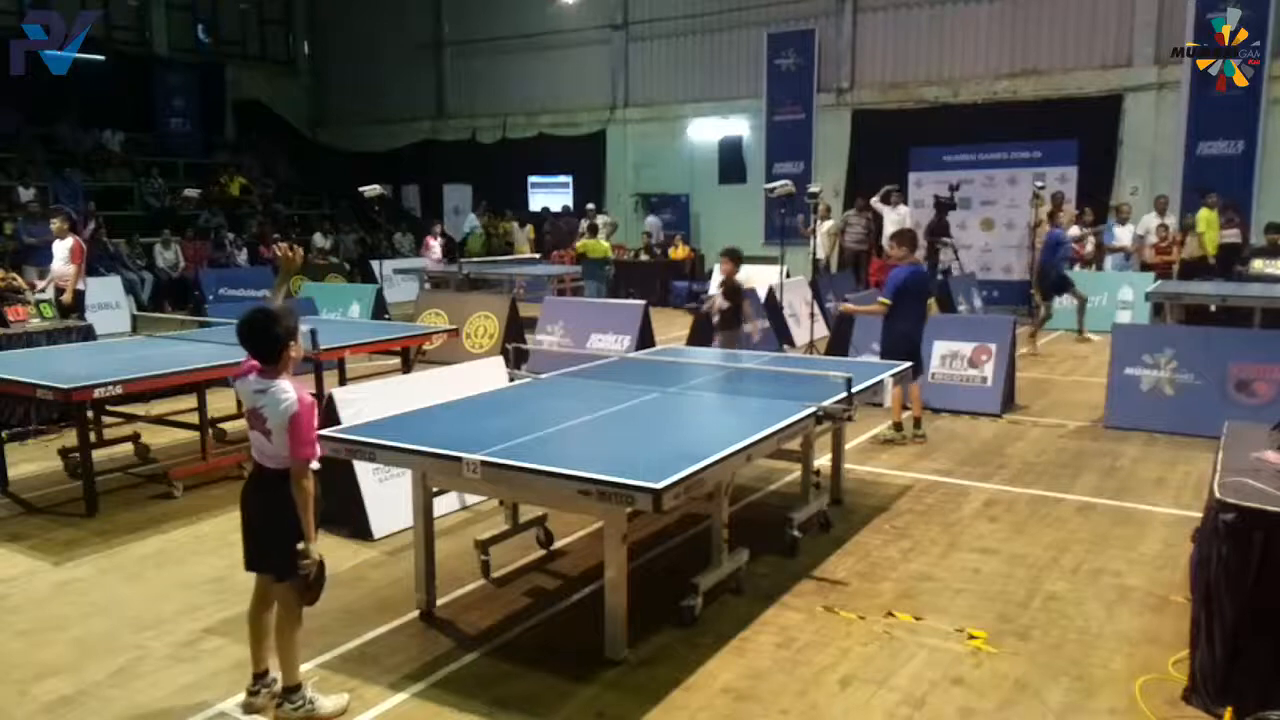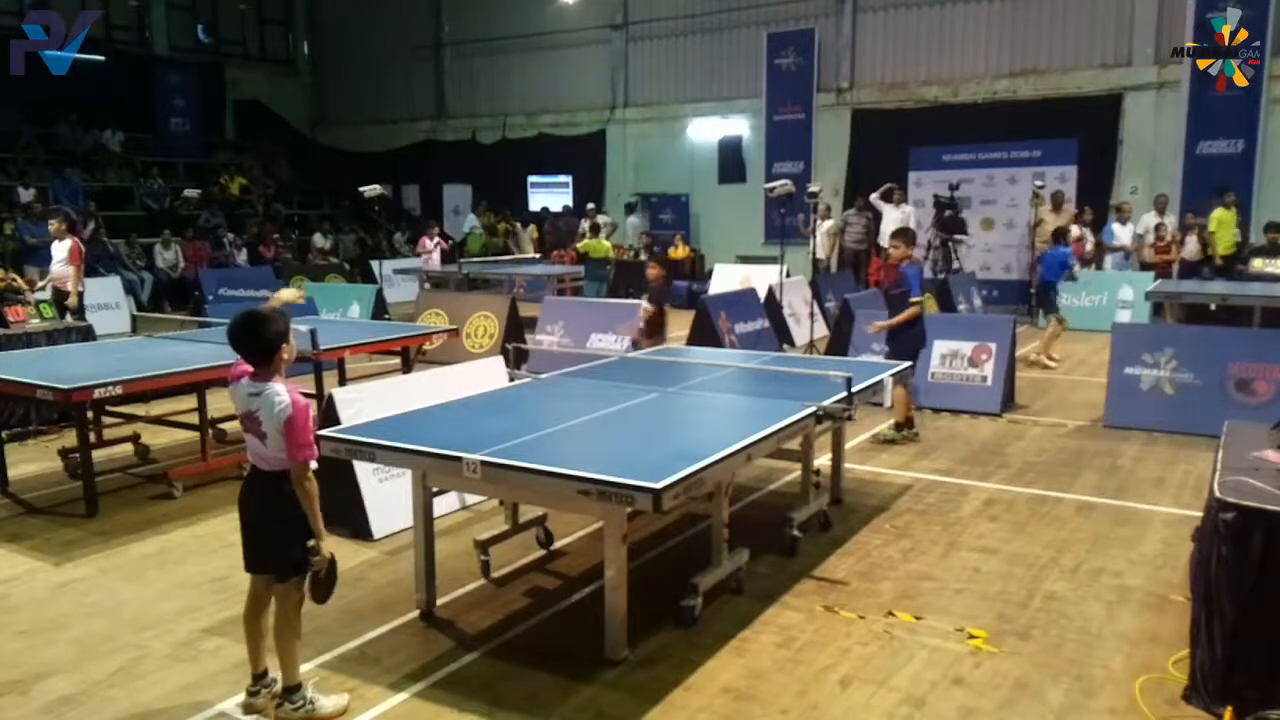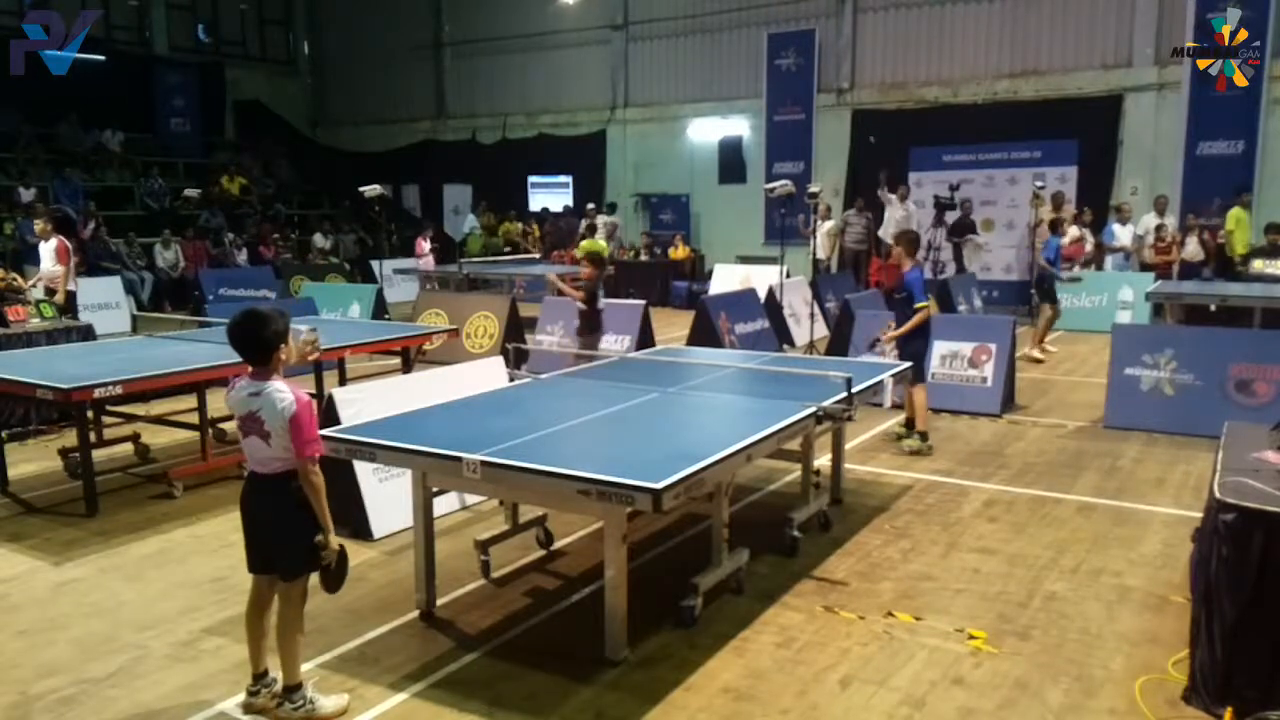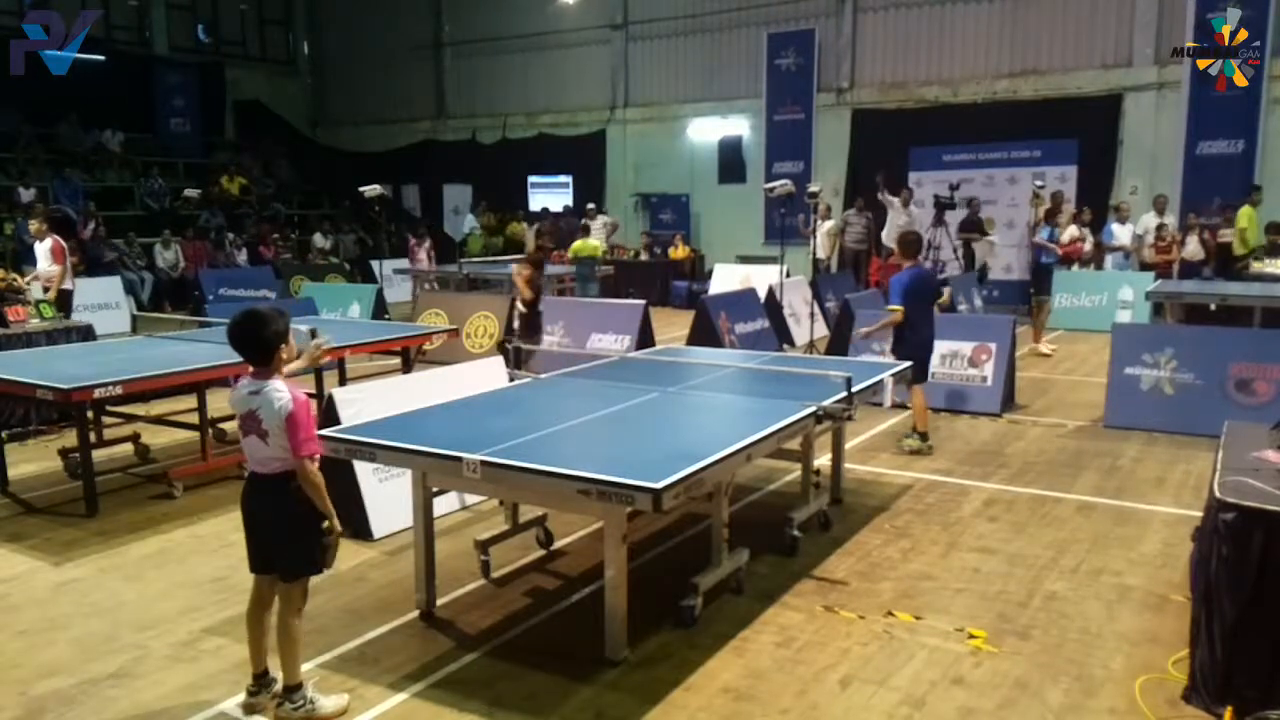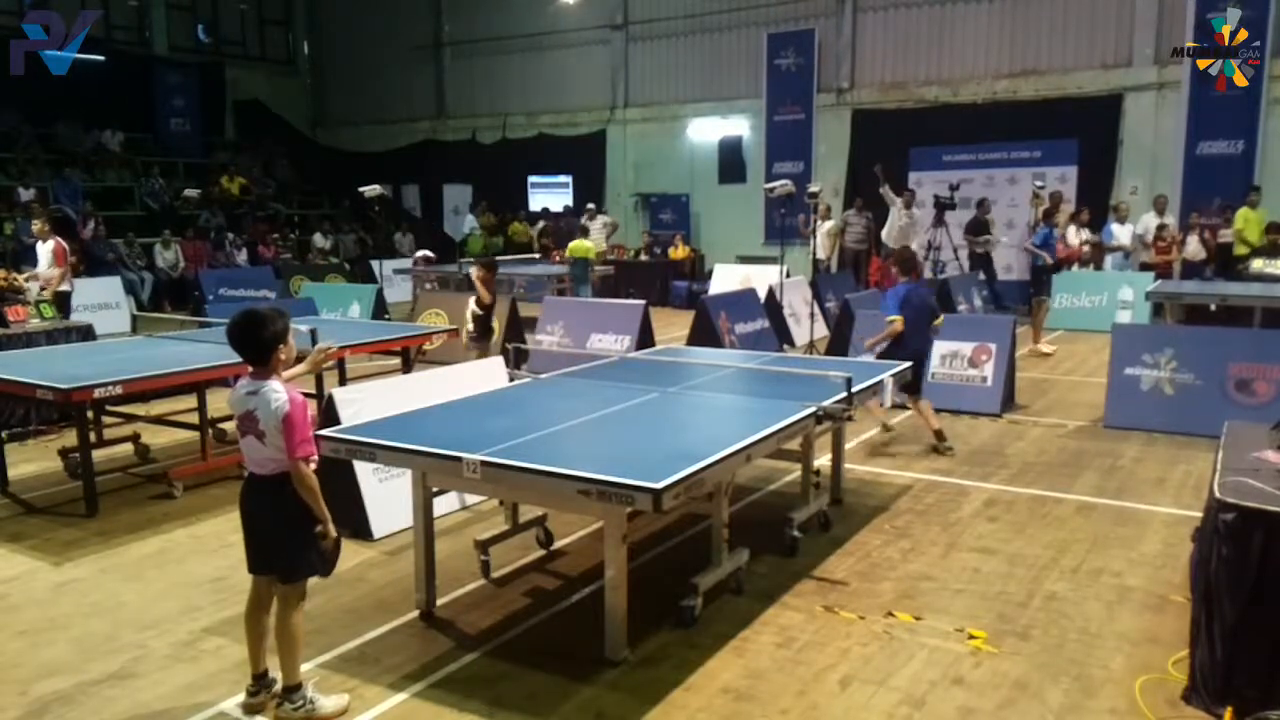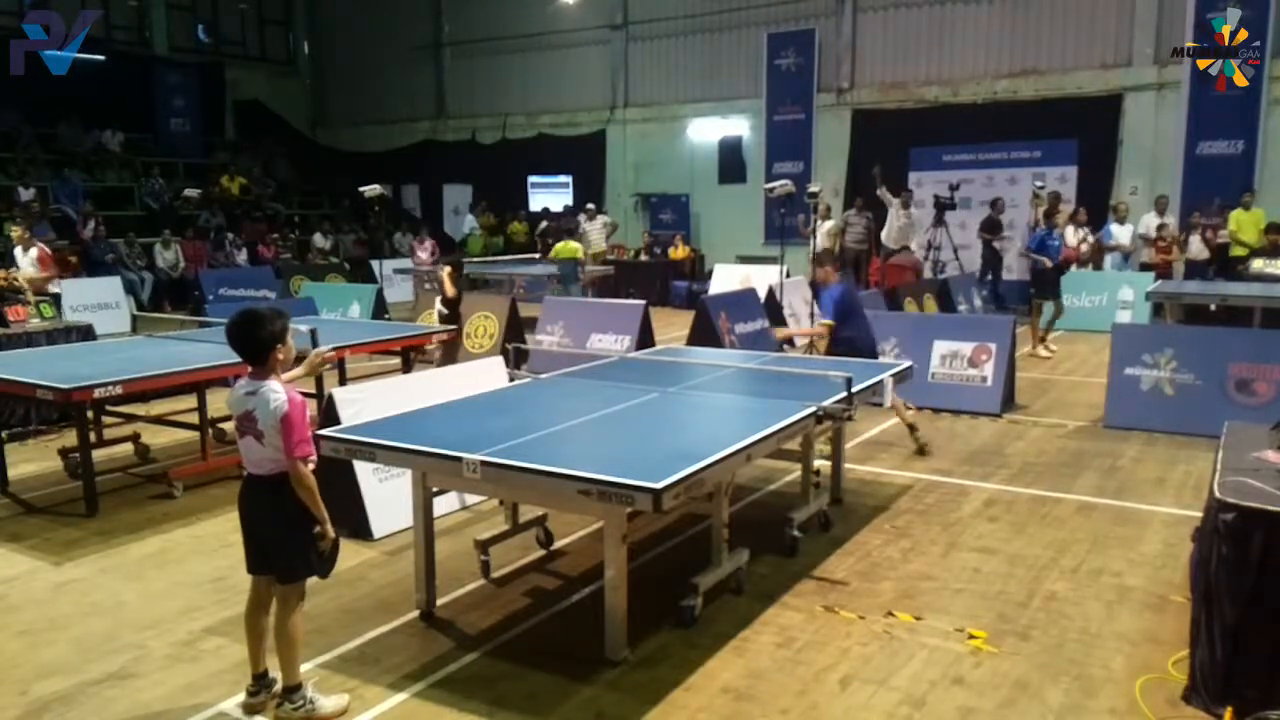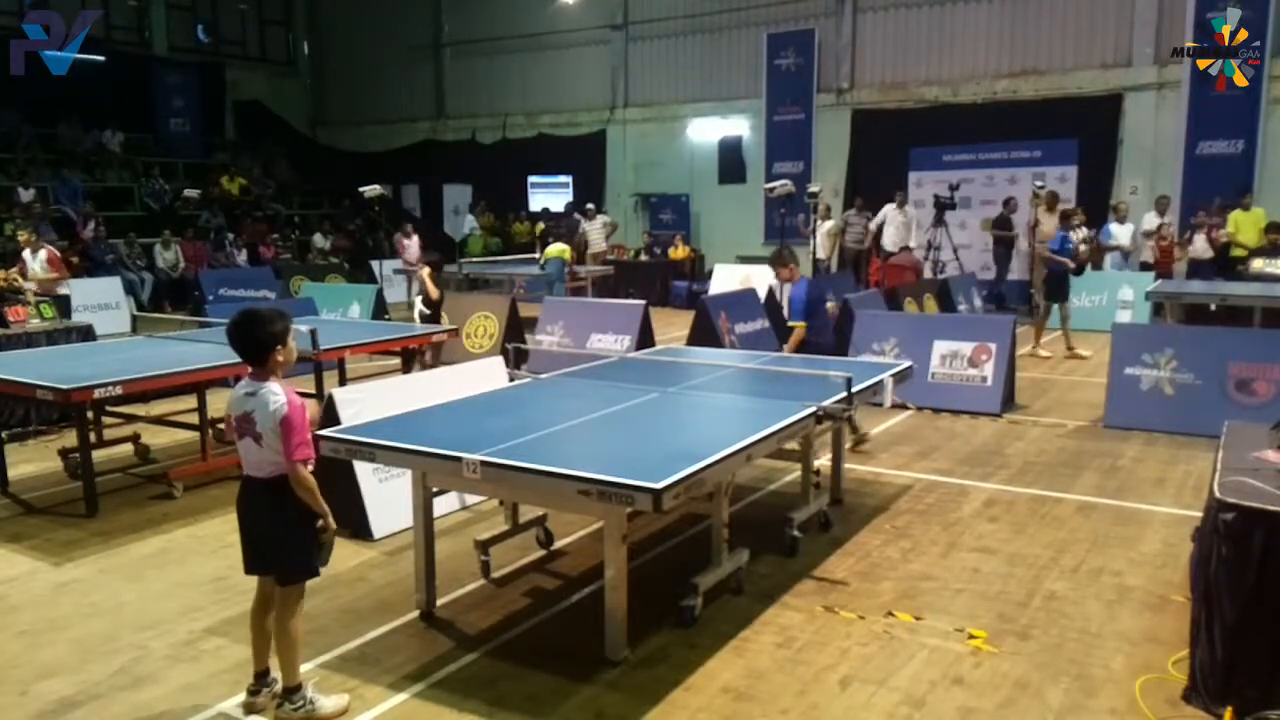
dt=0.4s
person 1, frame 1
left shoulder: (246, 379)
right shoulder: (297, 402)
left elbow: (264, 331)
right elbow: (301, 477)
left wrist: (283, 275)
right wrist: (310, 537)
left hip: (257, 488)
right hip: (284, 493)
left knee: (265, 590)
right knee: (289, 598)
person 1, frame 2
left shoulder: (239, 382)
right shoulder: (292, 404)
left elbow: (247, 344)
right elbow: (302, 476)
left wrist: (273, 304)
right wrist: (320, 534)
left hip: (254, 490)
right hip: (284, 497)
left knee: (260, 591)
right knee: (288, 599)
left ankle: (259, 685)
person 1, frame 3
left shoulder: (236, 392)
right shoulder: (296, 402)
right elbow: (308, 472)
left wrist: (289, 362)
right wrist: (328, 528)
left hip: (255, 492)
right hip: (288, 498)
left knee: (262, 591)
right knee: (292, 599)
left ankle: (260, 684)
person 1, frame 4
left shoulder: (241, 390)
right shoulder: (294, 401)
right elbow: (306, 471)
left wrist: (302, 363)
right wrist: (330, 515)
left hip: (255, 491)
right hip: (288, 499)
left knee: (262, 591)
right knee: (292, 600)
left ankle: (259, 684)
person 1, frame 5
left shoulder: (240, 390)
right shoulder: (291, 403)
right elbow: (300, 472)
left wrist: (307, 367)
right wrist: (326, 519)
left hip: (254, 493)
right hip: (285, 499)
left knee: (261, 592)
right knee: (290, 600)
left ankle: (259, 684)
person 1, frame 6
left shoulder: (239, 391)
right shoulder: (290, 402)
right elbow: (299, 472)
left wrist: (303, 370)
right wrist: (324, 519)
left hip: (252, 493)
right hip: (284, 499)
left knee: (261, 592)
right knee: (290, 600)
left ankle: (259, 685)
person 1, frame 7
left shoulder: (239, 394)
right shoulder: (289, 404)
right elbow: (298, 474)
right wrist: (325, 514)
left hip: (251, 496)
right hip: (284, 502)
left knee: (266, 593)
right knee: (289, 601)
left ankle: (261, 684)
person 2, frame 1
left shoulder: (897, 274)
right shoulder: (923, 273)
left elbow: (882, 308)
right elbow: (928, 308)
left wrist: (853, 309)
left hip: (895, 337)
right hip: (914, 336)
left knee: (894, 380)
right knee: (914, 380)
left ankle: (897, 429)
right ankle: (917, 428)
person 2, frame 2
left shoulder: (910, 273)
right shoulder: (897, 271)
left elbow: (916, 308)
left wrist: (887, 324)
right wrist: (890, 325)
left hip: (907, 336)
right hip: (904, 335)
left knee: (897, 380)
right knee: (903, 379)
left ankle: (898, 429)
right ankle: (909, 426)
person 2, frame 3
left shoulder: (913, 277)
right shoulder: (907, 274)
left elbow: (924, 312)
left wrist: (897, 332)
right wrist: (895, 328)
left hip: (914, 339)
right hip: (909, 338)
left knee: (916, 384)
right knee: (910, 383)
left ankle: (922, 438)
right ankle: (909, 426)
person 2, frame 4
left shoulder: (899, 280)
right shoulder: (929, 275)
left elbow: (897, 316)
right elbow: (941, 302)
left wrist: (871, 330)
left hip: (909, 342)
right hip: (926, 338)
left knee: (915, 386)
right knee: (916, 384)
left ankle: (923, 438)
right ankle: (918, 431)
person 2, frame 5
left shoulder: (894, 293)
right shoulder: (926, 293)
left elbow: (897, 326)
right elbow: (937, 325)
left wrist: (875, 341)
left hip: (899, 351)
right hip: (919, 353)
right knee: (915, 395)
left ankle: (885, 426)
right ankle: (941, 440)
person 2, frame 6
left shoulder: (830, 294)
right shoulder: (850, 288)
left elbow: (823, 330)
left wrist: (791, 333)
left hip: (846, 350)
right hip: (868, 348)
right ankle: (914, 431)
person 2, frame 7
left shoulder: (796, 293)
right shoulder: (811, 284)
left elbow: (800, 330)
right elbow: (830, 308)
left wrist: (785, 355)
left hip: (812, 349)
right hip: (825, 344)
